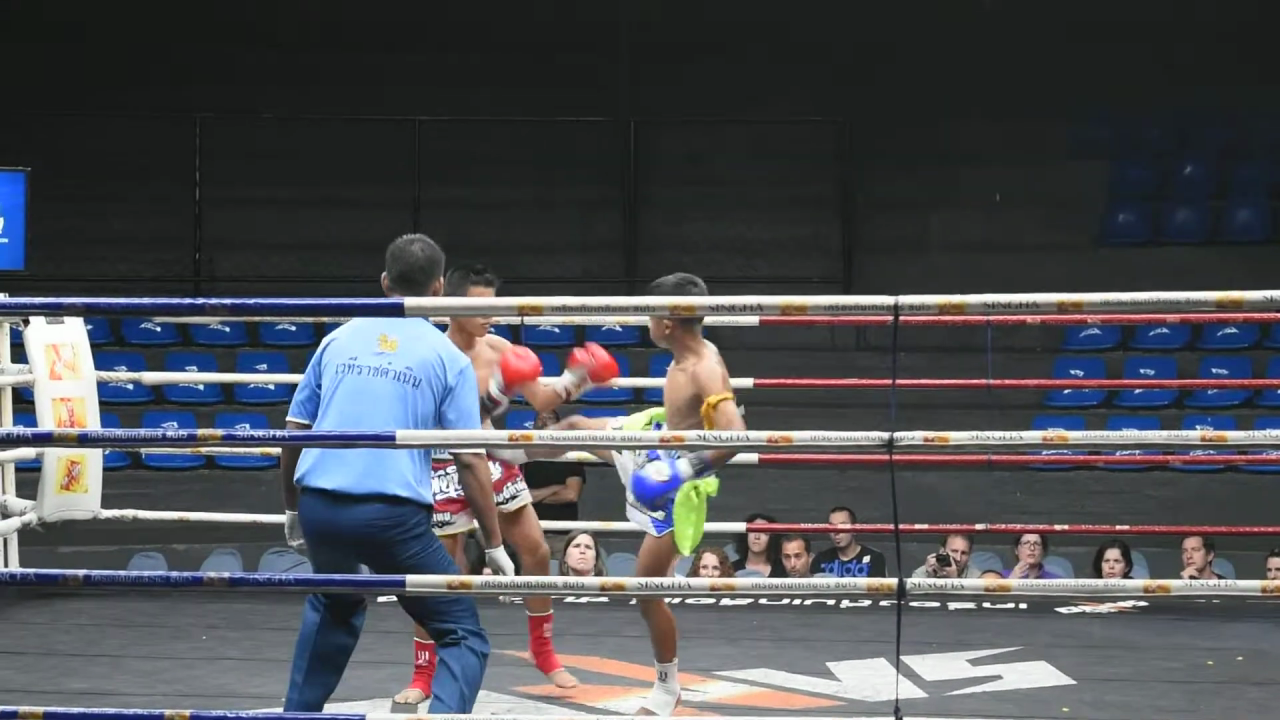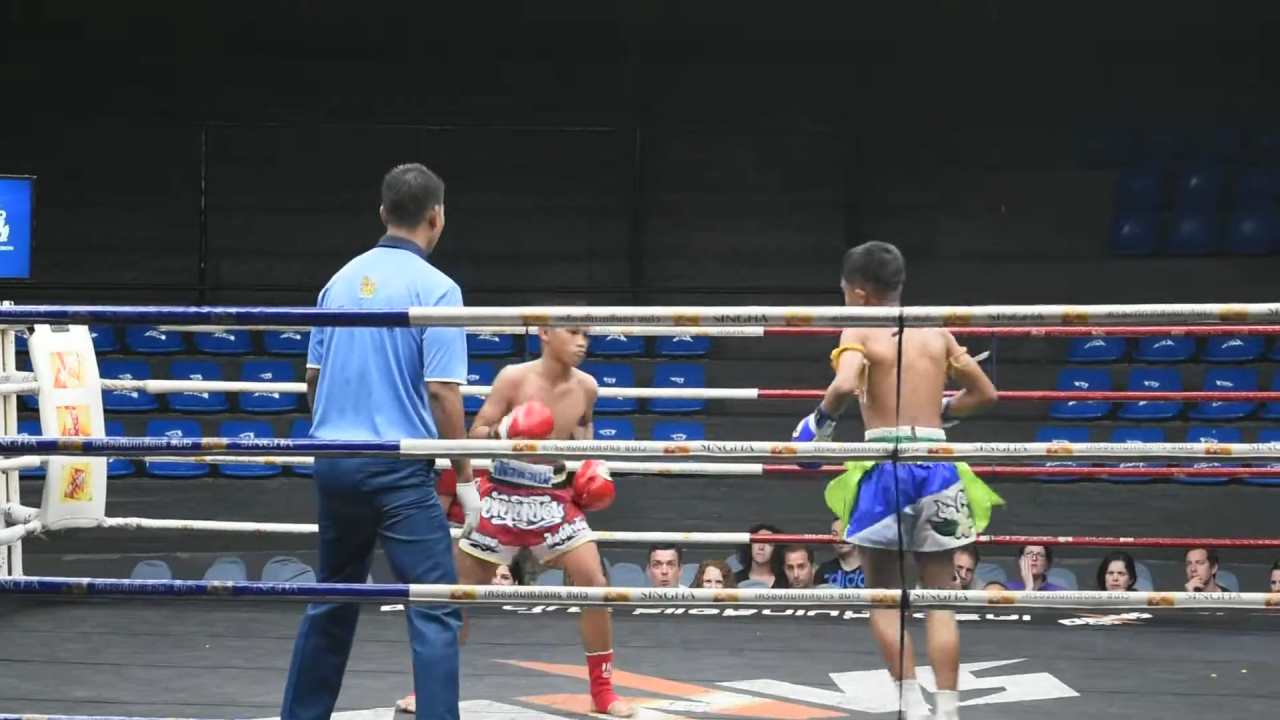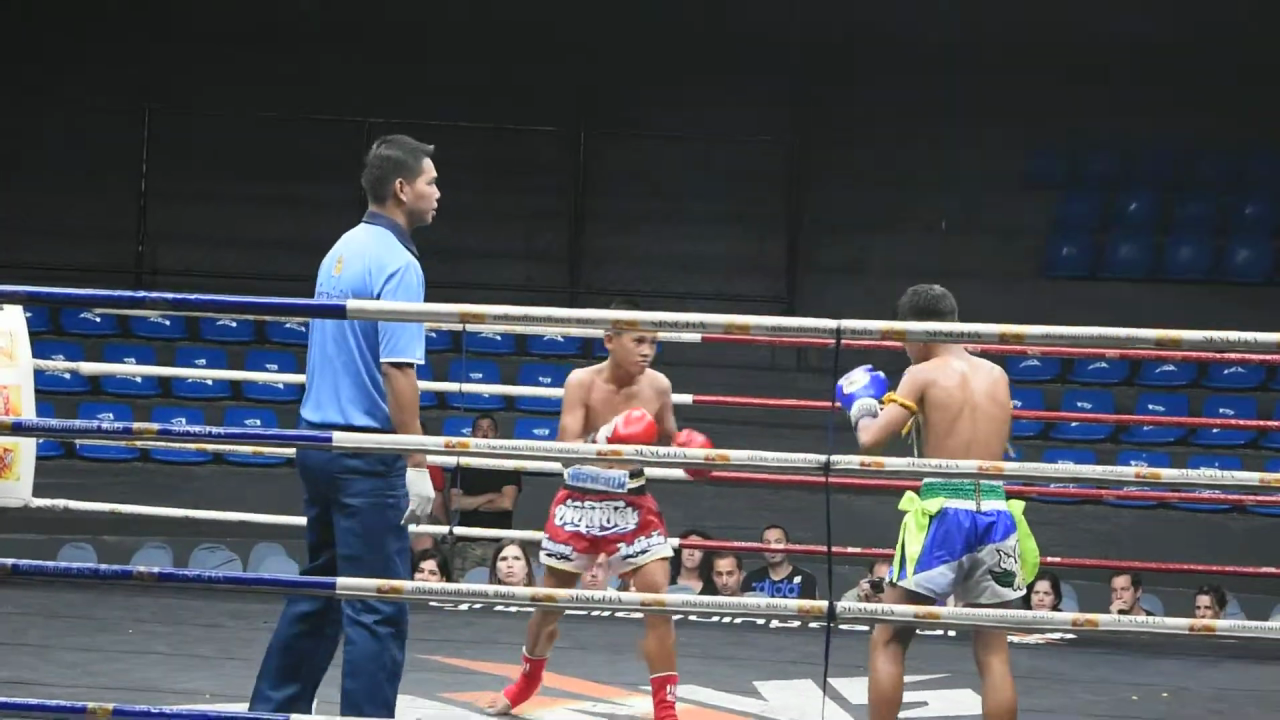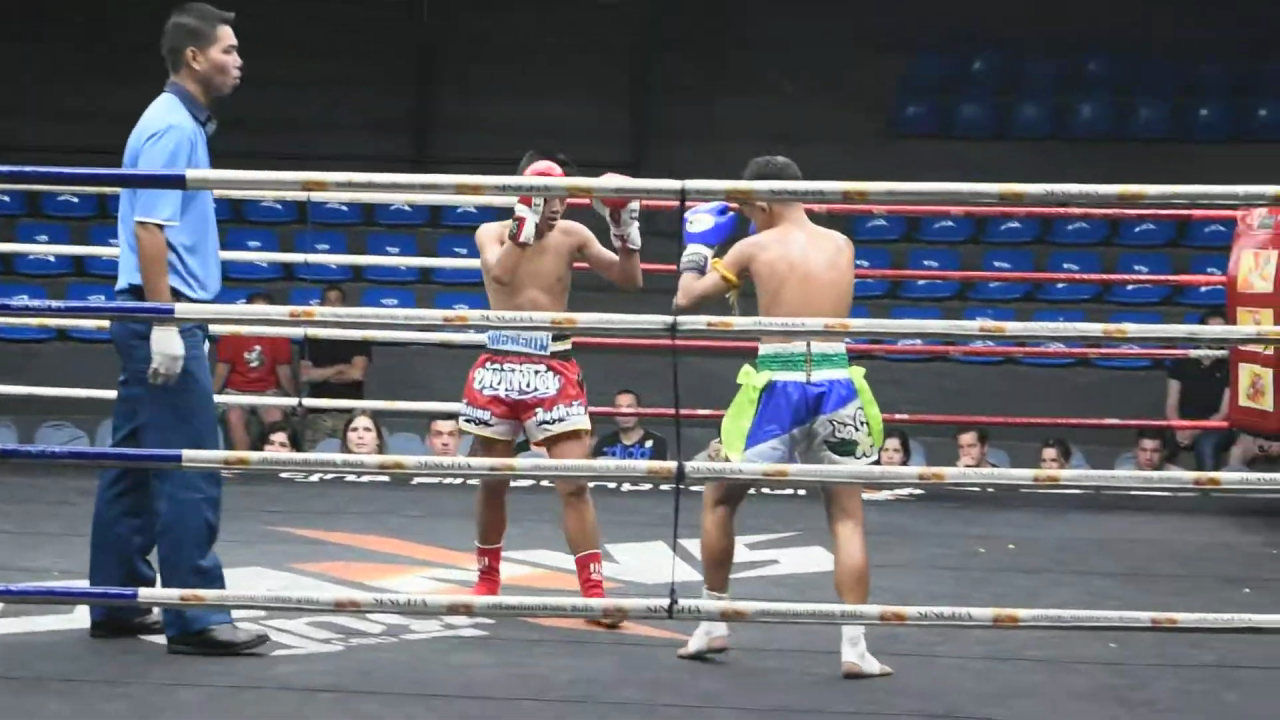
dt=0.7s
person 1, frame 1
left shoulder: (339, 338)
right shoulder: (448, 356)
left elbow: (293, 433)
right elbow: (469, 459)
left wrist: (292, 508)
right wrist: (494, 544)
left hip: (320, 507)
right hip: (393, 514)
left knee: (333, 605)
right knee: (463, 635)
left ankle: (298, 712)
person 1, frame 2
left shoulder: (341, 279)
right shoulder: (435, 288)
left elbow: (314, 376)
right elbow: (442, 392)
right wrist: (465, 477)
left hip: (333, 462)
right hip: (397, 469)
left knee: (331, 601)
right knee: (434, 610)
person 1, frame 3
left shoulder: (342, 250)
right shoulder: (397, 264)
right elbow: (398, 372)
right wrist: (416, 465)
left hip: (318, 440)
right hip: (364, 452)
left knee: (318, 588)
right knee: (378, 607)
person 1, frame 4
left shoulder: (178, 123)
right shoulder: (172, 126)
right elbow: (149, 230)
right wrist: (166, 324)
left hip: (156, 320)
right hip: (165, 320)
left knee: (135, 464)
right knee: (190, 466)
left ankle: (117, 603)
right ankle: (195, 615)
person 2, frame 1
left shoulder: (704, 372)
right shoulder: (694, 352)
left elbow: (733, 437)
left wrist: (683, 469)
left hip: (673, 481)
right hip: (659, 451)
left knee: (648, 591)
right knee: (574, 426)
left ankle: (667, 687)
person 2, frame 2
left shoulder: (858, 334)
right shoulder: (938, 335)
left elbow: (844, 386)
right elbow: (985, 393)
left wrist: (818, 424)
left hip: (887, 472)
right hip: (937, 469)
left knee: (882, 600)
right knee: (939, 602)
person 2, frame 3
left shoulder: (921, 375)
right shoulder: (997, 375)
left elbow: (871, 440)
left wrist: (860, 405)
left hip: (944, 516)
right hip: (995, 517)
left knee: (888, 641)
right knee: (993, 653)
person 2, frame 4
left shoulder: (754, 247)
right shoulder: (842, 244)
left elbow: (685, 299)
left wrist: (697, 245)
left hip: (779, 386)
right hip: (835, 384)
left knee: (720, 495)
right knee: (846, 517)
left ankle: (713, 624)
right ankle: (854, 647)
person 3, frame 1
left shoulder: (501, 348)
left elbow: (542, 401)
left wrist: (577, 380)
right wrist: (495, 390)
left hip: (492, 464)
right hip: (445, 471)
left knee: (538, 554)
left ankle: (544, 653)
right ankle: (423, 676)
person 3, frame 2
left shoulder: (587, 386)
right shoulder: (514, 378)
right elbow: (477, 435)
left wrist: (592, 465)
right wrist: (506, 433)
left hip: (556, 499)
right hip: (505, 494)
left knee: (596, 587)
right knee: (465, 591)
person 3, frame 3
left shoulder: (658, 386)
right shoulder: (581, 382)
left elbow: (668, 438)
left wrist: (687, 450)
right wrist: (606, 438)
left hip: (632, 504)
right hip: (580, 501)
right knee: (550, 603)
right ankle: (525, 683)
person 3, frame 4
left shoulder: (572, 234)
right shoulder: (492, 232)
left elbow: (629, 279)
right elbow: (498, 275)
left wrist: (624, 222)
right wrist: (526, 214)
left hip: (554, 368)
right hip: (499, 366)
left knee: (574, 481)
right knee: (492, 481)
left ankle: (592, 593)
right ankle: (487, 578)
